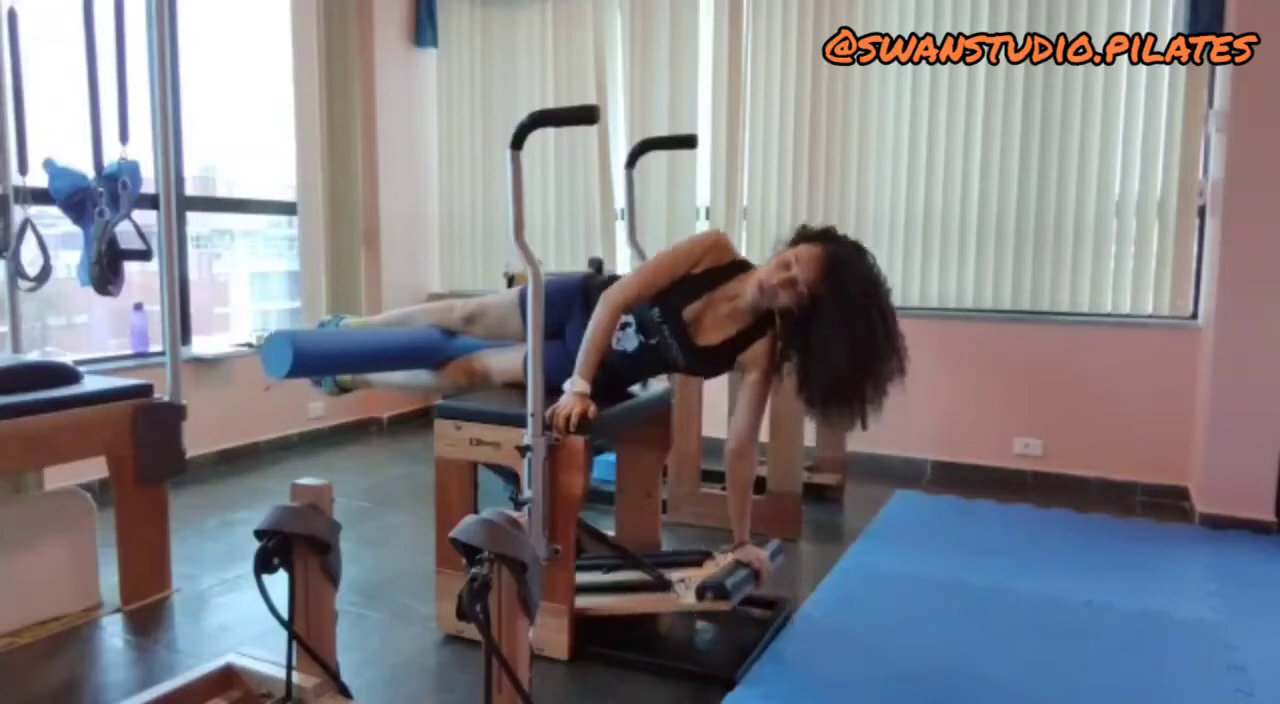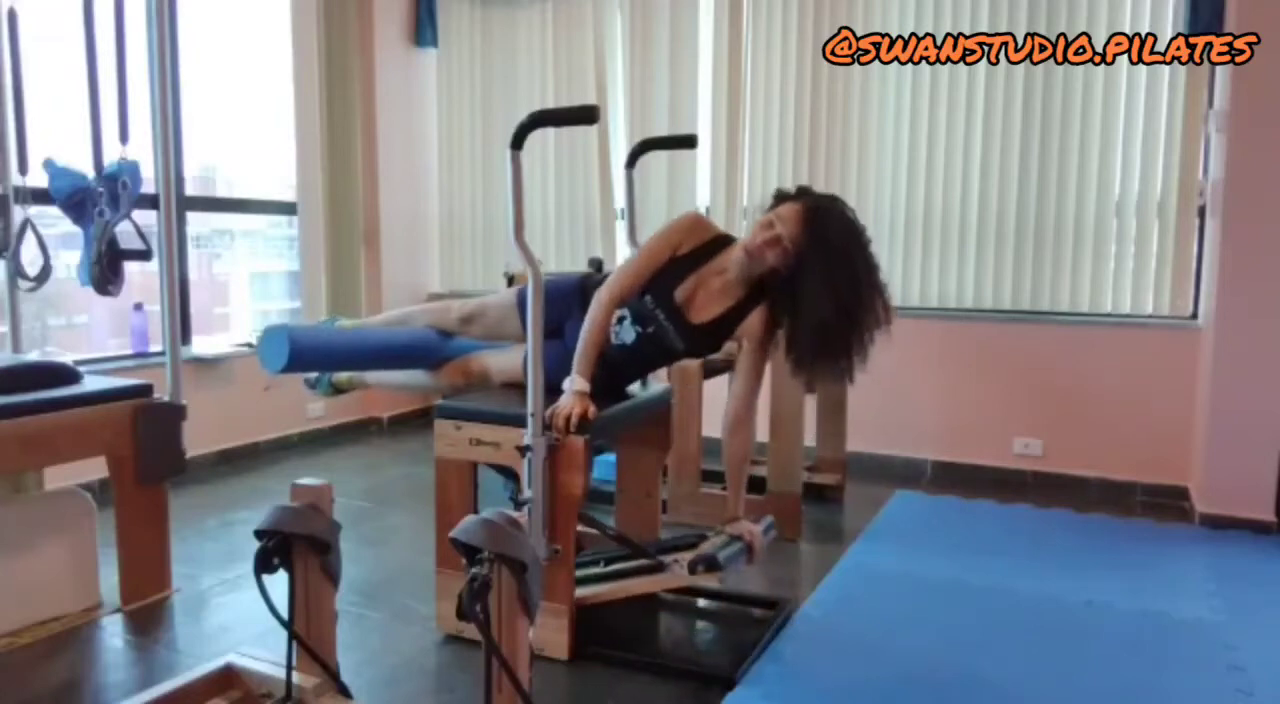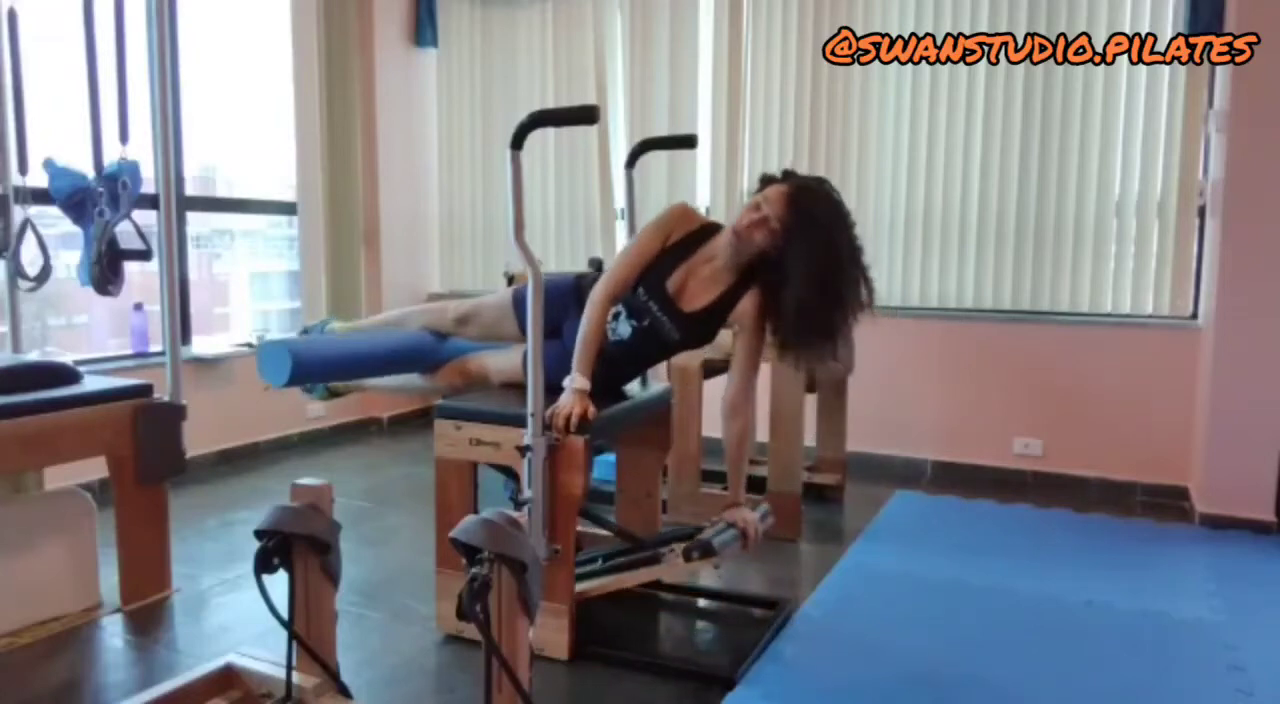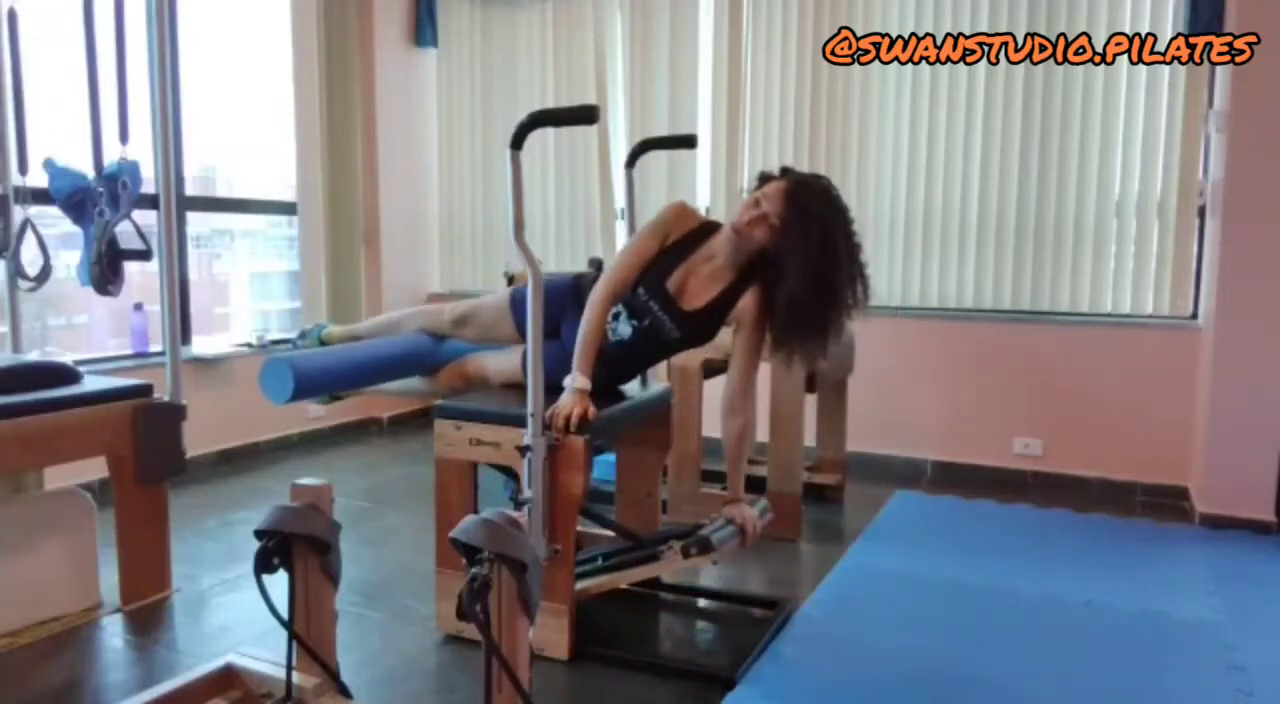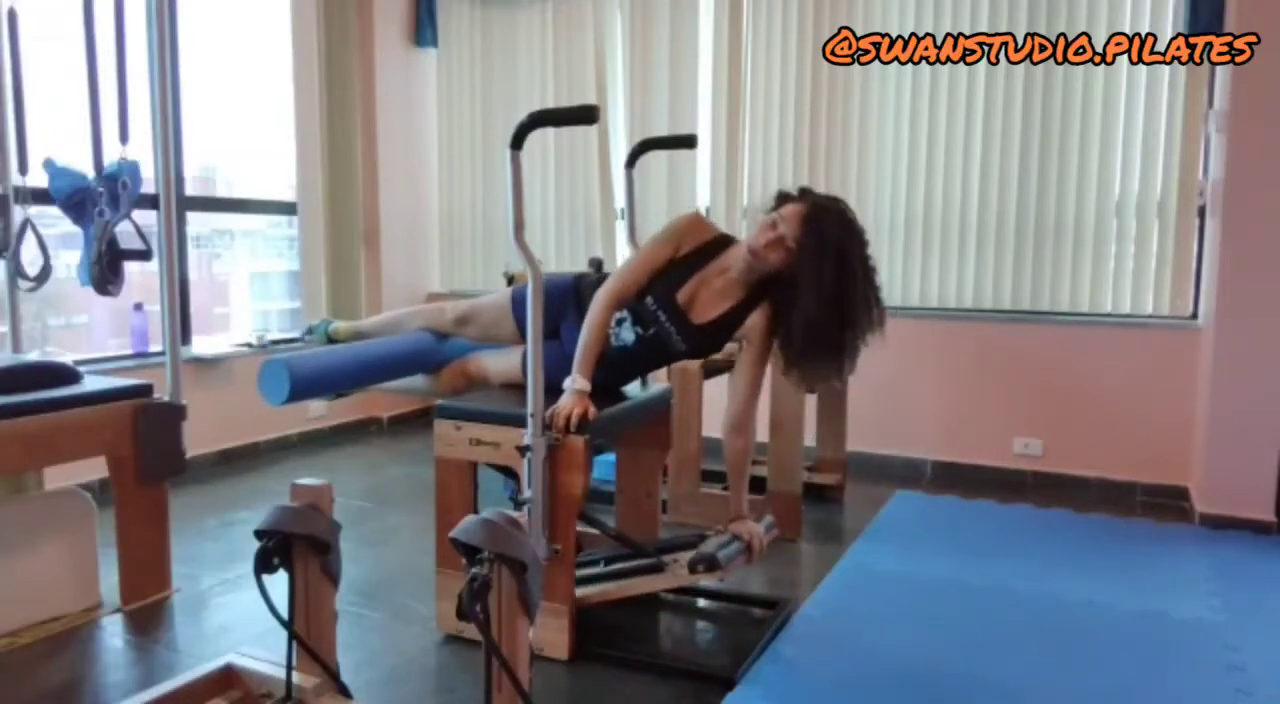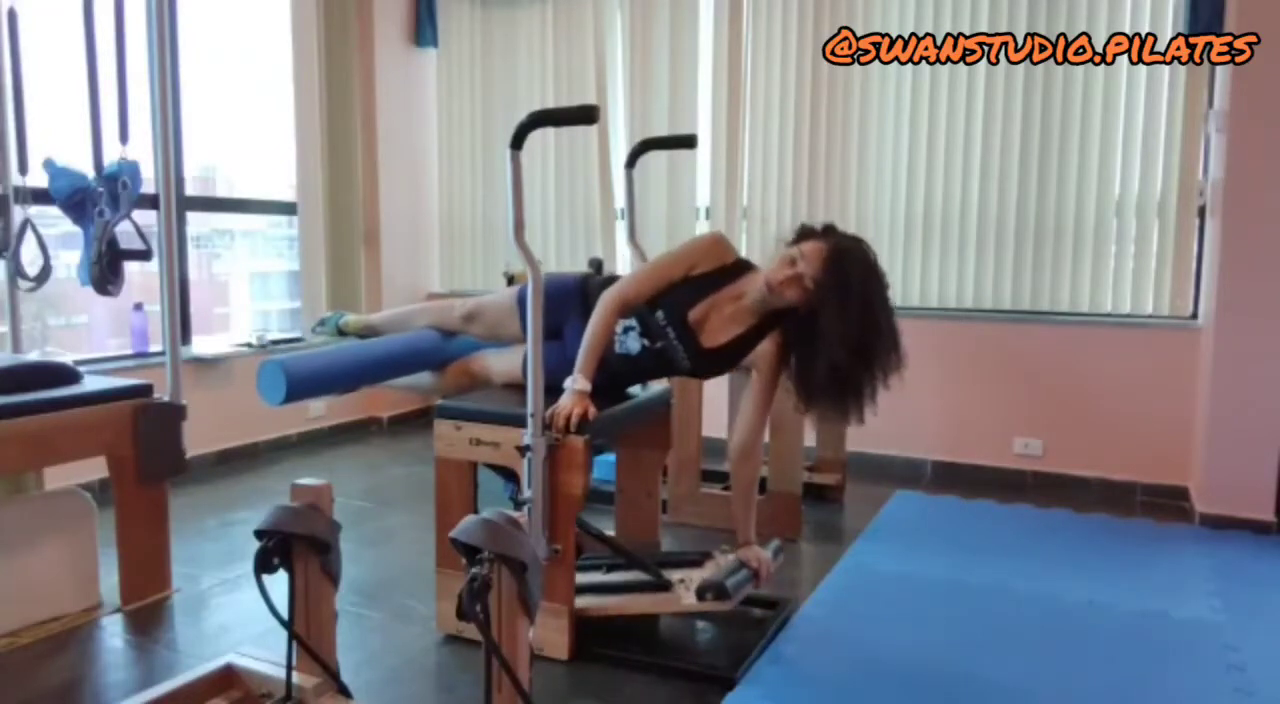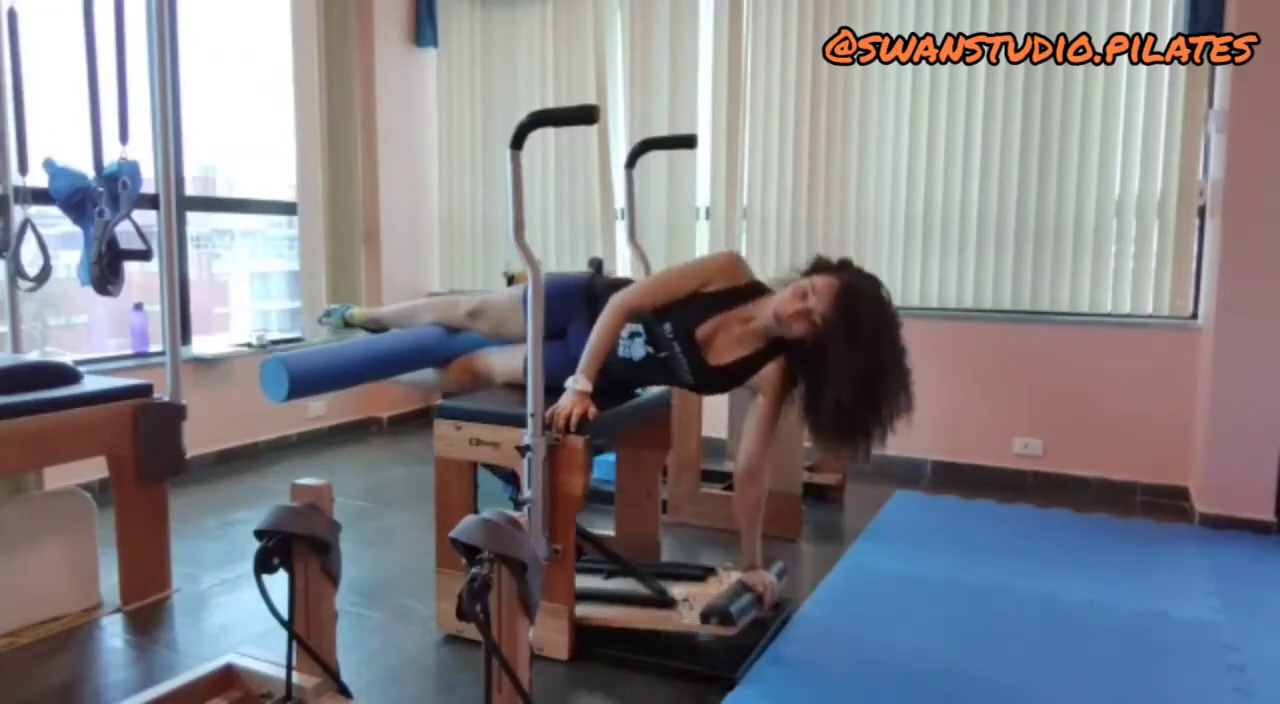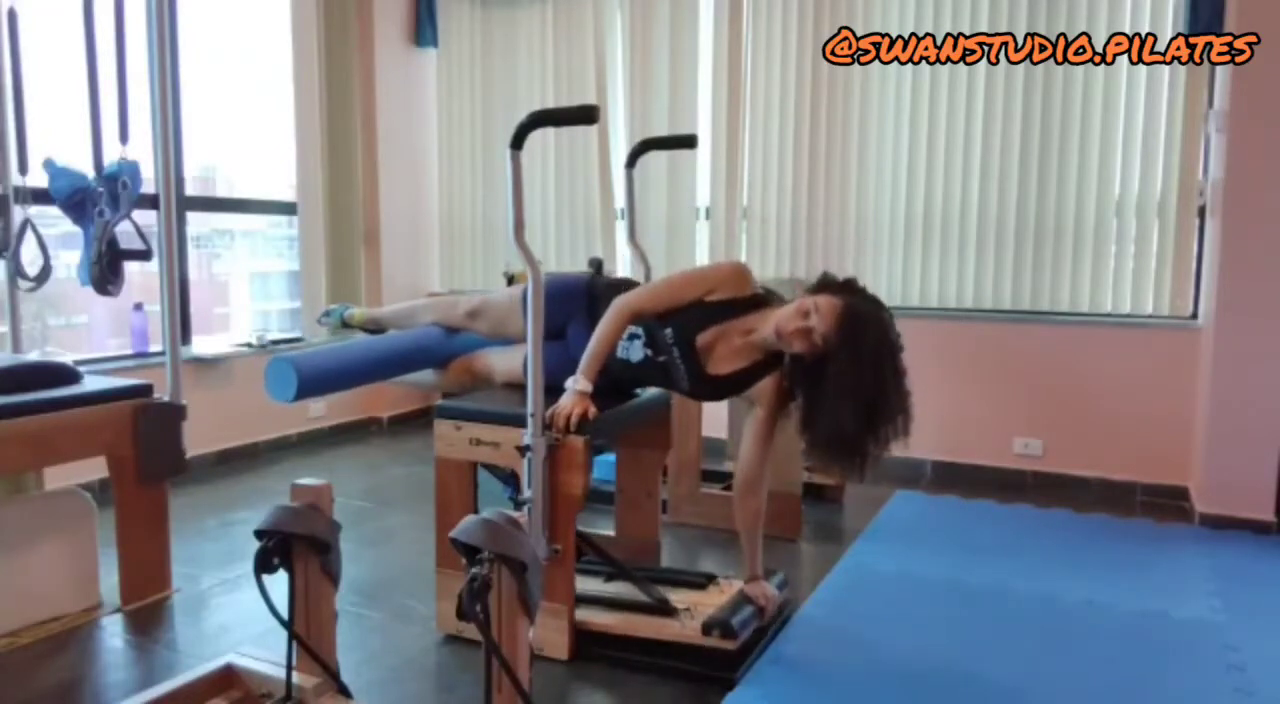
dt=0.3s
person 1, frame 1
left shoulder: (760, 349)
right shoulder: (713, 251)
left elbow: (741, 445)
right elbow: (615, 298)
left wrist: (741, 539)
right wrist: (576, 385)
left hip: (608, 369)
right hip: (582, 304)
left knee: (469, 371)
right knee: (463, 315)
left ankle: (351, 378)
right ankle: (352, 328)
person 1, frame 2
left shoulder: (755, 319)
right shoulder: (695, 232)
left elbow: (738, 419)
right elbow: (609, 295)
left wrist: (735, 513)
right wrist: (577, 386)
left hip: (604, 368)
right hip: (578, 304)
left knee: (465, 372)
right knee: (461, 318)
left ankle: (347, 377)
right ankle: (346, 331)
person 1, frame 3
left shoulder: (750, 304)
right shoulder: (682, 222)
left elbow: (738, 406)
right elbow: (604, 292)
left wrist: (735, 498)
right wrist: (578, 384)
left hip: (605, 364)
right hip: (574, 305)
left knee: (463, 373)
right knee: (454, 317)
left ankle: (343, 382)
right ankle: (338, 334)
person 1, frame 4
left shoulder: (749, 301)
right shoulder: (681, 221)
left elbow: (738, 404)
right elbow: (604, 293)
left wrist: (734, 495)
right wrist: (578, 384)
left hip: (603, 363)
right hip: (572, 304)
left knee: (462, 374)
right knee: (452, 320)
right ankle: (336, 337)
person 1, frame 5
left shoulder: (757, 319)
right shoulder: (695, 231)
left elbow: (739, 423)
right elbow: (610, 295)
left wrist: (739, 513)
right wrist: (576, 385)
left hip: (601, 364)
right hip: (576, 304)
left knee: (464, 374)
right knee: (456, 317)
right ankle: (344, 331)
person 1, frame 6
left shoulder: (766, 347)
right shoulder: (714, 252)
left elbow: (745, 448)
right elbow: (615, 298)
left wrist: (745, 539)
right wrist: (578, 383)
left hip: (609, 369)
right hip: (582, 305)
left knee: (469, 372)
right knee: (463, 315)
right ankle: (356, 324)
person 1, frame 7
left shoulder: (772, 371)
right shoulder: (729, 273)
left elbow: (751, 471)
right elbow: (623, 302)
left wrist: (752, 563)
right wrist: (577, 384)
left hip: (608, 371)
right hip: (589, 307)
left knee: (473, 370)
right knee: (466, 311)
right ankle: (365, 317)
person 1, frame 8
left shoulder: (769, 384)
right shoulder: (732, 282)
left elbow: (750, 481)
right elbow: (625, 305)
left wrist: (753, 574)
right wrist: (576, 386)
left hip: (608, 371)
right hip: (590, 307)
left knee: (473, 369)
right knee: (469, 313)
right ankle: (364, 317)
